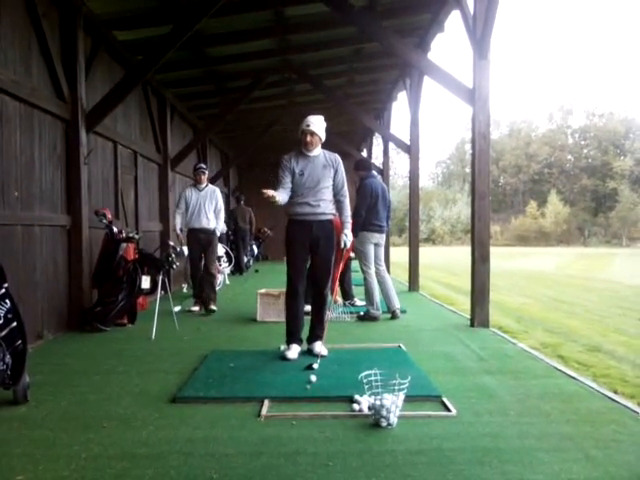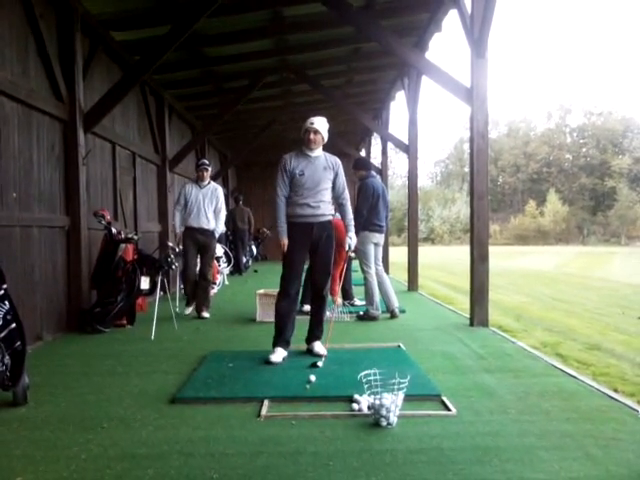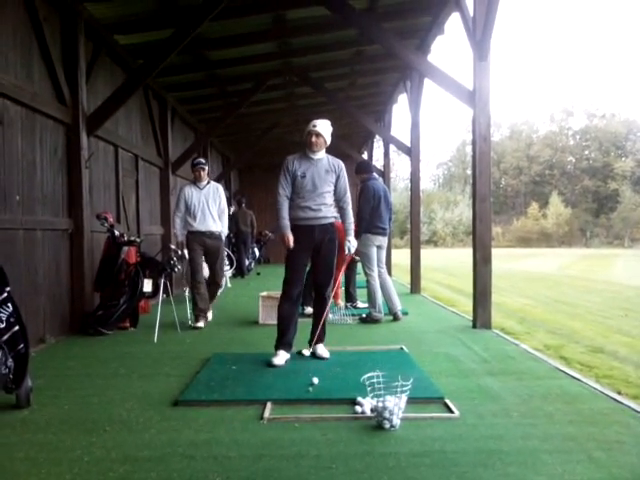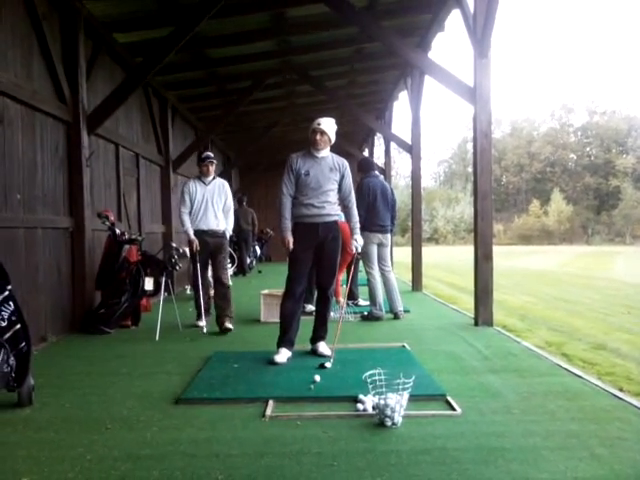
dt=0.5s
person 1, frame 1
left shoulder: (334, 160)
right shoulder: (289, 160)
left elbow: (342, 195)
right elbow: (286, 190)
left wrist: (347, 226)
right wrist: (277, 195)
left hip: (325, 226)
right hip: (298, 226)
left knee: (321, 285)
right knee: (295, 285)
left ankle: (316, 338)
right ankle: (293, 341)
person 1, frame 2
left shoulder: (333, 163)
right shoulder: (289, 160)
left elbow: (342, 197)
right elbow: (281, 197)
left wrist: (350, 229)
right wrist: (282, 232)
left hip: (324, 228)
right hip: (297, 228)
left knee: (320, 286)
right knee: (289, 286)
left ankle: (314, 339)
right ankle: (281, 344)
person 1, frame 3
left shoulder: (336, 166)
right shoulder: (292, 163)
left elbow: (344, 201)
right elbow: (283, 197)
left wrist: (350, 233)
right wrist: (285, 229)
left hip: (327, 231)
right hip: (299, 230)
left knee: (323, 289)
right knee: (292, 289)
left ankle: (317, 341)
right ankle: (283, 346)
person 1, frame 4
left shoulder: (340, 164)
right shoulder: (296, 161)
left elbow: (348, 199)
right elbow: (286, 196)
left wrist: (356, 231)
right wrist: (286, 230)
left hip: (330, 229)
right hip: (303, 228)
left knee: (326, 287)
right knee: (295, 287)
left ankle: (319, 340)
right ankle: (285, 344)
person 2, frame 1
left shoulder: (215, 191)
right shoulder: (187, 192)
left elbow: (220, 213)
right elbow: (179, 212)
left wrist: (218, 231)
right wrist: (179, 231)
left hip: (210, 233)
right hip: (193, 233)
left knee: (210, 268)
right knee: (195, 269)
left ankle: (210, 302)
right ankle: (198, 300)
person 2, frame 2
left shoulder: (217, 190)
right shoulder: (187, 188)
left elbow: (221, 213)
right elbow: (178, 209)
left wrist: (216, 233)
right wrist: (178, 230)
left hip: (208, 234)
right hip: (190, 232)
left knee: (206, 272)
right knee: (188, 270)
left ankle: (203, 307)
right ankle: (191, 299)
person 2, frame 3
left shoulder: (217, 189)
right shoulder: (186, 190)
left elbow: (223, 213)
right elbow: (178, 215)
left wrist: (222, 234)
right wrist: (179, 237)
left hip: (215, 236)
right hip: (195, 237)
left knee: (217, 276)
right knee: (197, 276)
left ankle: (206, 304)
right ankle: (200, 315)
person 2, frame 4
left shoulder: (223, 185)
right shoulder: (190, 185)
left elbow: (229, 211)
right elbow: (184, 212)
left wrist: (227, 233)
right wrist: (190, 235)
left hip: (219, 235)
right hip: (198, 236)
left knee: (221, 277)
right knee: (199, 278)
left ankle: (225, 319)
right ankle: (202, 315)
person 3, frame 1
left shoulder: (365, 185)
right shoulder: (382, 185)
left elbow: (359, 212)
right elbow: (388, 210)
left wrist: (354, 233)
left hip: (366, 233)
right hip: (380, 233)
left knee: (368, 272)
right knee: (381, 269)
left ankle: (374, 311)
right ankle: (394, 307)
person 3, frame 2
left shoulder: (366, 184)
right shoulder: (380, 184)
left elbow: (361, 211)
right elbow: (385, 210)
left wrist: (355, 233)
left hip: (367, 232)
right hip: (379, 232)
left knee: (369, 272)
right knee: (379, 270)
left ankle: (373, 311)
right ankle: (393, 307)
person 3, frame 3
left shoulder: (367, 187)
right shoulder: (383, 187)
left elbow: (362, 214)
right elbow: (389, 212)
left wrist: (357, 236)
left hip: (369, 235)
right hip: (383, 235)
left knee: (371, 274)
right knee: (382, 272)
left ankle: (376, 313)
right ankle: (396, 309)
person 3, frame 4
left shoulder: (364, 184)
right shoulder: (386, 185)
left elbow: (360, 211)
right elbow: (394, 210)
left hip: (369, 233)
right hip: (385, 233)
left knee: (372, 272)
right knee: (387, 270)
left ankle: (377, 311)
right ankle: (397, 309)
